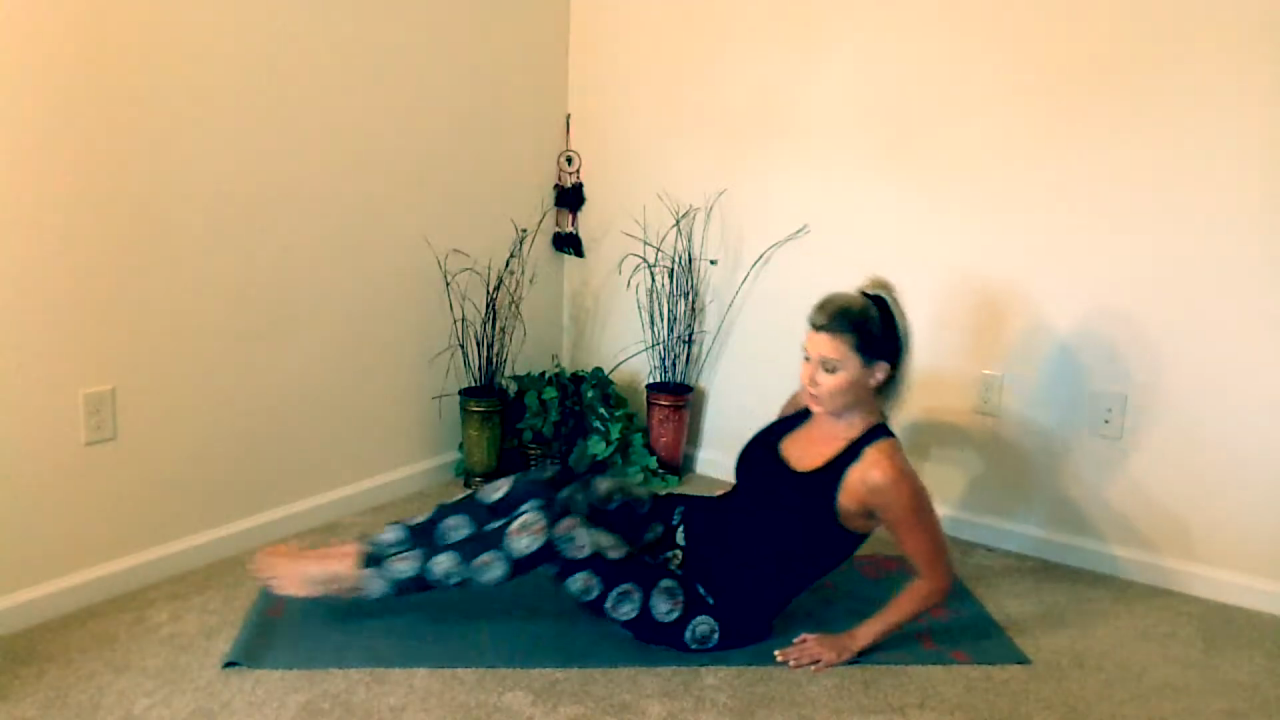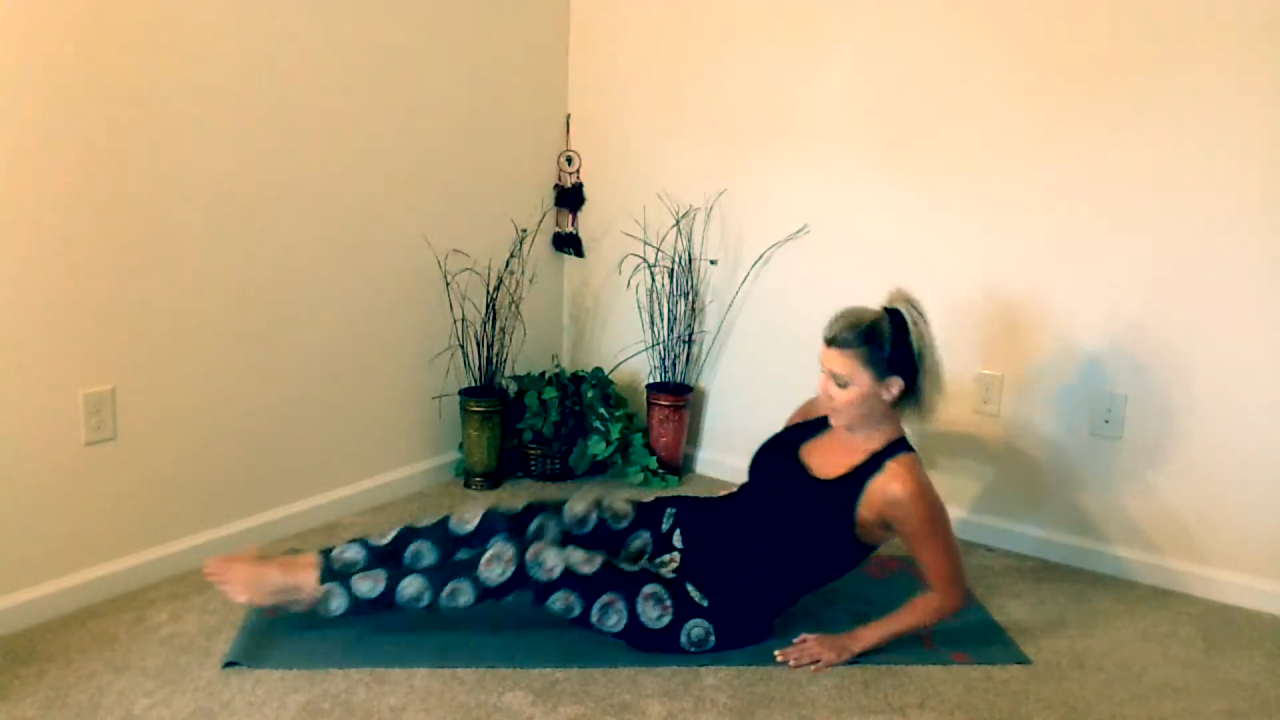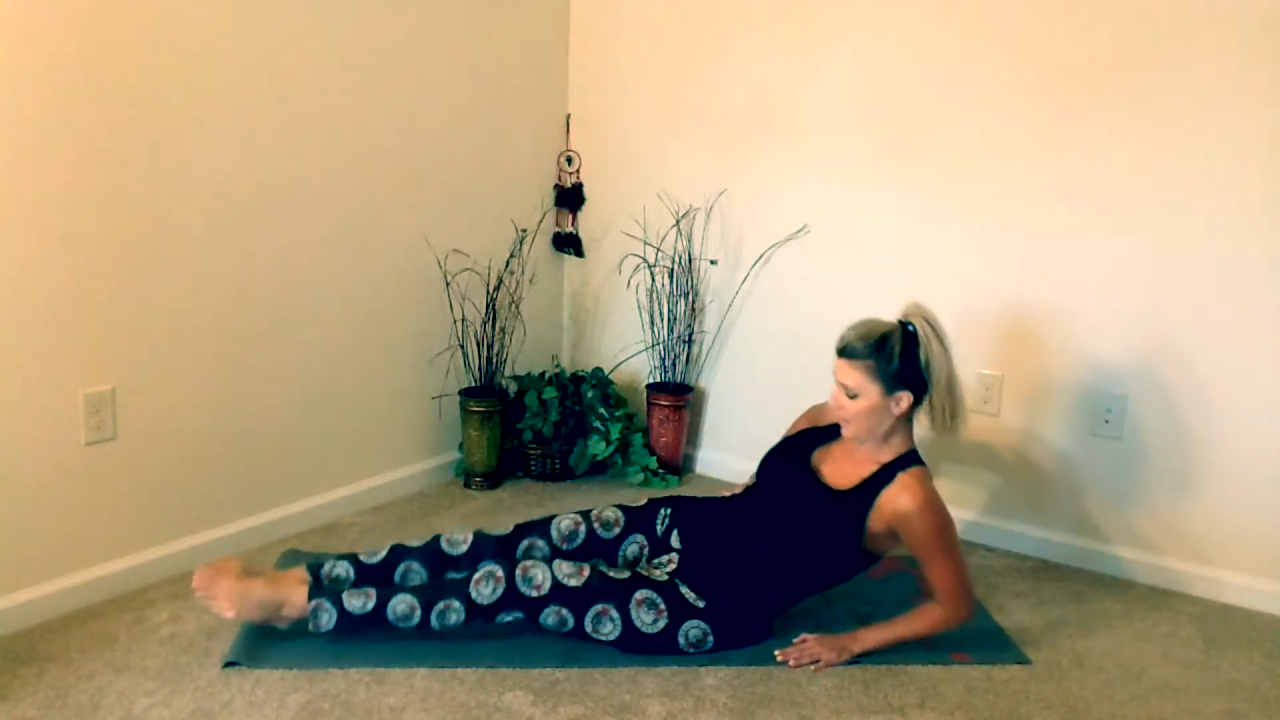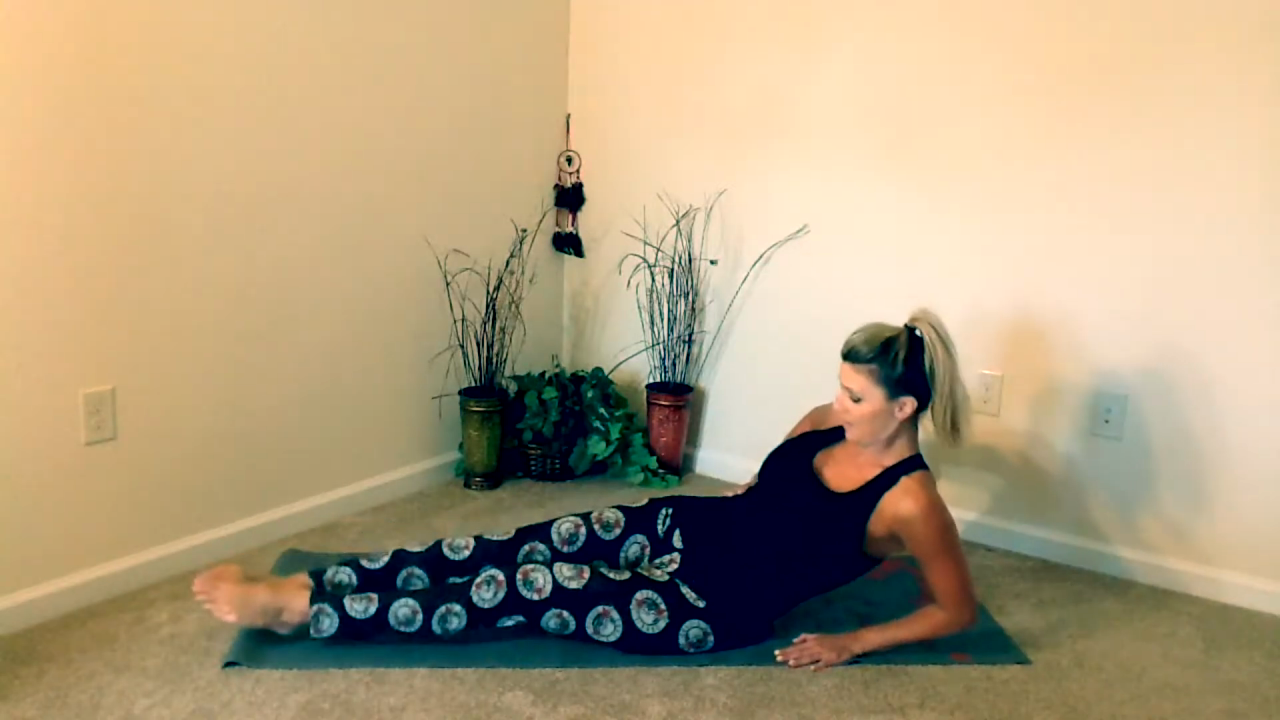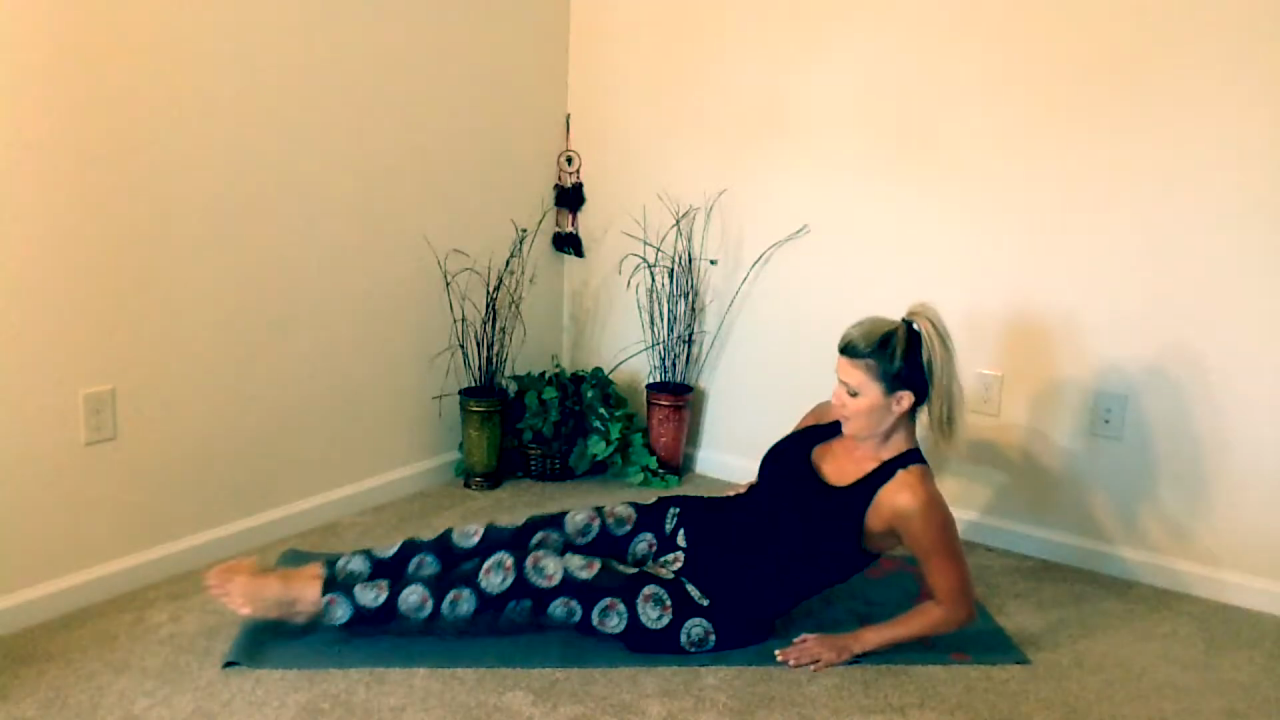
dt=0.1s
person 1, frame 1
left shoulder: (880, 474)
right shoulder: (809, 404)
left elbow: (935, 577)
left wrist: (850, 640)
left hip: (713, 610)
right hip: (691, 530)
left knee: (547, 531)
right knee: (544, 491)
left ankle: (359, 576)
right ankle: (356, 558)
person 1, frame 2
left shoulder: (897, 488)
right shoulder: (822, 416)
left elbow: (948, 591)
left wrist: (850, 642)
left hip: (709, 614)
right hip: (687, 533)
left knee: (521, 560)
right knee: (518, 525)
left ankle: (313, 590)
right ankle: (316, 570)
person 1, frame 3
left shoulder: (906, 500)
right shoulder: (824, 420)
left elbow: (954, 603)
left wrist: (850, 642)
left hip: (709, 610)
right hip: (680, 529)
left knee: (518, 588)
right knee: (504, 548)
left ankle: (297, 607)
right ankle: (298, 587)
person 1, frame 4
left shoulder: (910, 504)
right shoulder: (827, 421)
left elbow: (956, 608)
left wrist: (850, 643)
left hip: (710, 609)
right hip: (683, 529)
left knee: (518, 591)
right knee: (506, 554)
left ankle: (297, 612)
right ankle: (299, 592)
person 1, frame 5
left shoulder: (908, 499)
right shoulder: (833, 423)
left elbow: (956, 603)
left wrist: (851, 644)
left hip: (713, 613)
right hip: (687, 531)
left knee: (518, 575)
right knee: (510, 539)
left ankle: (308, 601)
right ankle: (316, 582)
